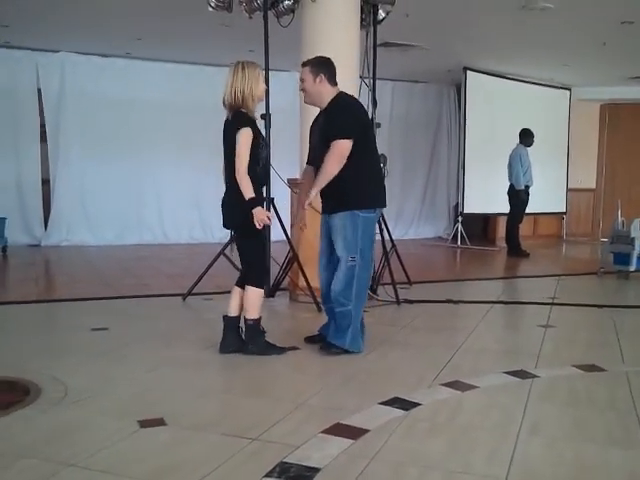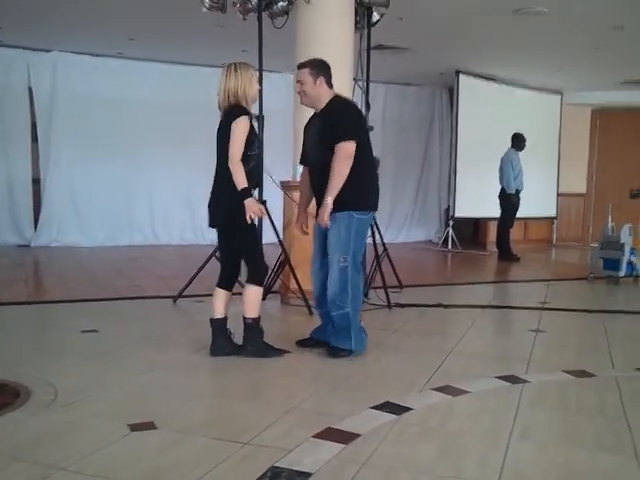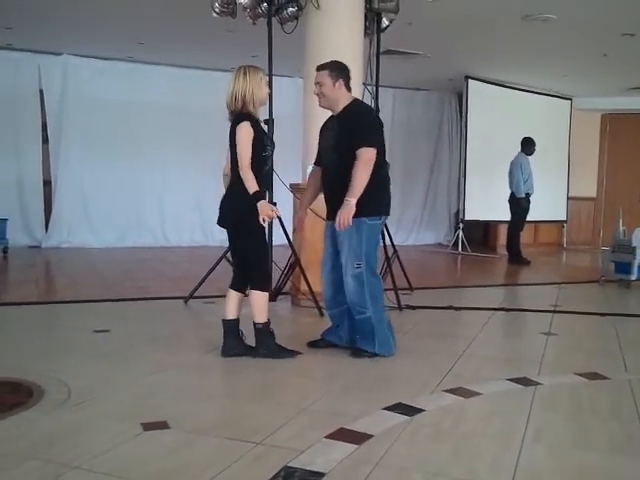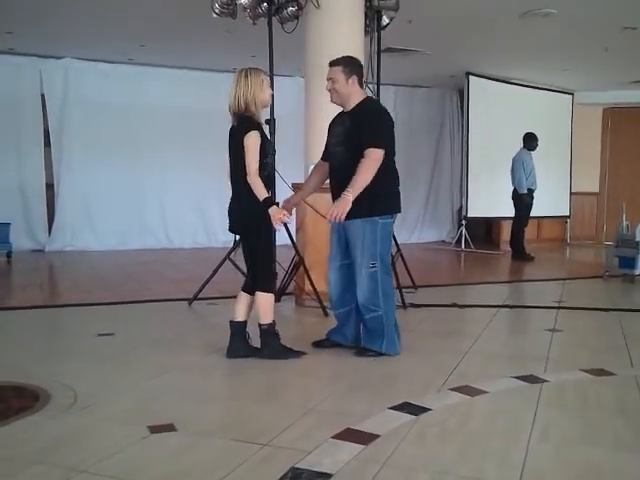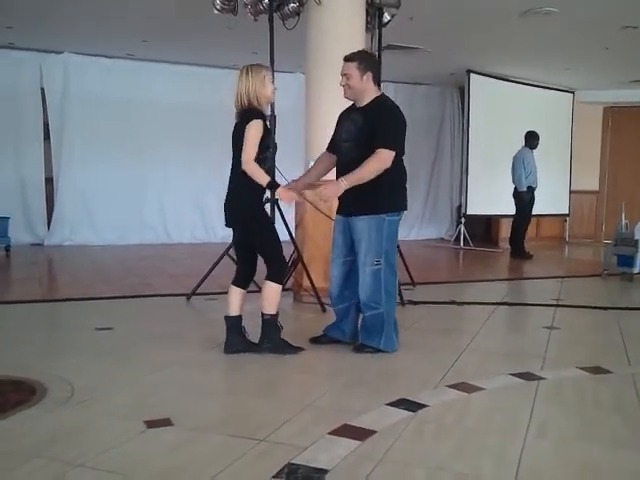
dt=0.2s
person 1, frame 1
left shoulder: (346, 107)
right shoulder: (321, 119)
left elbow: (340, 152)
right elbow: (312, 166)
left wrist: (313, 191)
right wrist: (302, 207)
left hip: (358, 203)
right hip: (335, 203)
left knee: (350, 266)
right knee: (329, 268)
left ankle: (347, 337)
right ankle: (334, 328)
person 1, frame 2
left shoulder: (343, 110)
right shoulder: (313, 122)
left elbow: (345, 154)
right elbow: (309, 170)
left wrist: (328, 198)
right wrist: (302, 210)
left hip: (351, 205)
right hip: (328, 207)
left knee: (342, 269)
right knee: (322, 270)
left ankle: (348, 338)
right ankle: (328, 331)
person 1, frame 3
left shoulder: (362, 115)
right shoulder: (328, 125)
left elbow: (366, 159)
right elbow: (320, 169)
left wrist: (350, 202)
right wrist: (304, 206)
left hip: (363, 210)
right hip: (337, 210)
left knee: (358, 274)
right knee: (333, 274)
left ankle: (376, 340)
right ankle: (340, 332)
person 1, frame 4
left shoulder: (374, 114)
right shoulder: (338, 121)
left elbow: (373, 159)
right elbow: (325, 165)
left wrist: (348, 197)
right wrist: (299, 196)
left hip: (372, 210)
right hip: (345, 210)
left knee: (370, 274)
right knee: (340, 272)
left ankle: (381, 340)
right ankle: (345, 332)
person 1, frame 5
left shoulder: (387, 112)
right shoulder: (347, 115)
left elbow: (383, 159)
right elbow: (331, 156)
left wrist: (341, 184)
right wrist: (300, 183)
left hip: (379, 208)
right hip: (349, 207)
left knee: (373, 271)
right knee: (341, 269)
left ankle: (379, 336)
right ankle: (343, 328)
person 2, frame 1
left shoulder: (234, 119)
right shoulder: (244, 121)
right elbow: (241, 170)
right wrist: (255, 205)
left hip: (238, 205)
right hip: (245, 207)
left knee: (249, 271)
right knee: (258, 270)
left ankle: (231, 336)
right ankle: (254, 338)
person 2, frame 2
left shoulder: (228, 117)
right shoulder: (241, 114)
right elbow: (234, 161)
right wrist: (246, 196)
left hip: (223, 203)
right hip: (233, 204)
left knee: (229, 271)
right knee: (257, 266)
left ankle: (220, 339)
right ankle: (253, 339)
person 2, frame 3
left shoulder: (240, 121)
right shoulder: (246, 120)
left elbow: (228, 169)
right elbow: (245, 166)
right wrist: (259, 199)
left hip: (236, 208)
right hip: (246, 209)
left knee: (242, 274)
right knee: (260, 273)
left ankle: (232, 340)
right ankle: (264, 341)
person 2, frame 4
left shoulder: (238, 126)
right shoulder: (251, 126)
right elbow: (252, 173)
right wrist: (270, 205)
left hip: (244, 210)
right hip: (253, 212)
left knee: (255, 276)
right knee: (265, 274)
left ankle: (238, 341)
right ankle: (269, 342)
person 2, frame 5
left shoulder: (244, 118)
right shoulder: (255, 117)
right elbow: (248, 161)
left wrist: (269, 186)
right wrist: (275, 186)
left hip: (238, 203)
right hip: (248, 204)
left knee: (245, 269)
right knee: (277, 264)
left ankle: (234, 337)
right ankle: (270, 335)
person 3, frame 1
left shoulder: (523, 151)
right shoulder: (518, 152)
right elbow: (517, 173)
left wrist: (523, 190)
right wrist: (521, 190)
left hip: (521, 189)
right hip: (518, 190)
left knee: (515, 219)
right knee: (515, 220)
left ankle: (513, 247)
right ankle: (514, 248)
person 3, frame 2
left shoulder: (514, 155)
right shoulder: (509, 156)
right elbow: (508, 177)
left wrist: (514, 194)
right wrist: (512, 194)
left hip: (512, 194)
right hip: (509, 194)
left knee: (506, 224)
right knee: (506, 224)
left ankle: (504, 252)
right ankle: (505, 253)
person 3, frame 3
left shoulder: (524, 160)
right shoulder: (519, 160)
right elbow: (517, 181)
left wrist: (524, 198)
right wrist: (521, 198)
left hip: (523, 197)
right hip: (519, 198)
left knee: (516, 227)
right knee: (516, 227)
left ankle: (514, 255)
right ankle: (515, 256)
person 3, frame 4
left shoulder: (528, 155)
right shoulder: (520, 156)
right elbow: (519, 177)
left wrist: (528, 194)
right wrist: (523, 194)
left hip: (527, 193)
right hip: (522, 194)
left knee: (521, 223)
right knee: (520, 223)
left ankle: (518, 251)
right ankle: (518, 252)
person 3, frame 5
left shoulder: (530, 154)
right shoulder: (521, 155)
right elbow: (519, 175)
left wrist: (529, 192)
right wrist: (522, 192)
left hip: (529, 191)
right hip: (523, 191)
left knee: (524, 221)
right knee: (521, 221)
left ankle: (518, 249)
right ankle: (517, 250)
